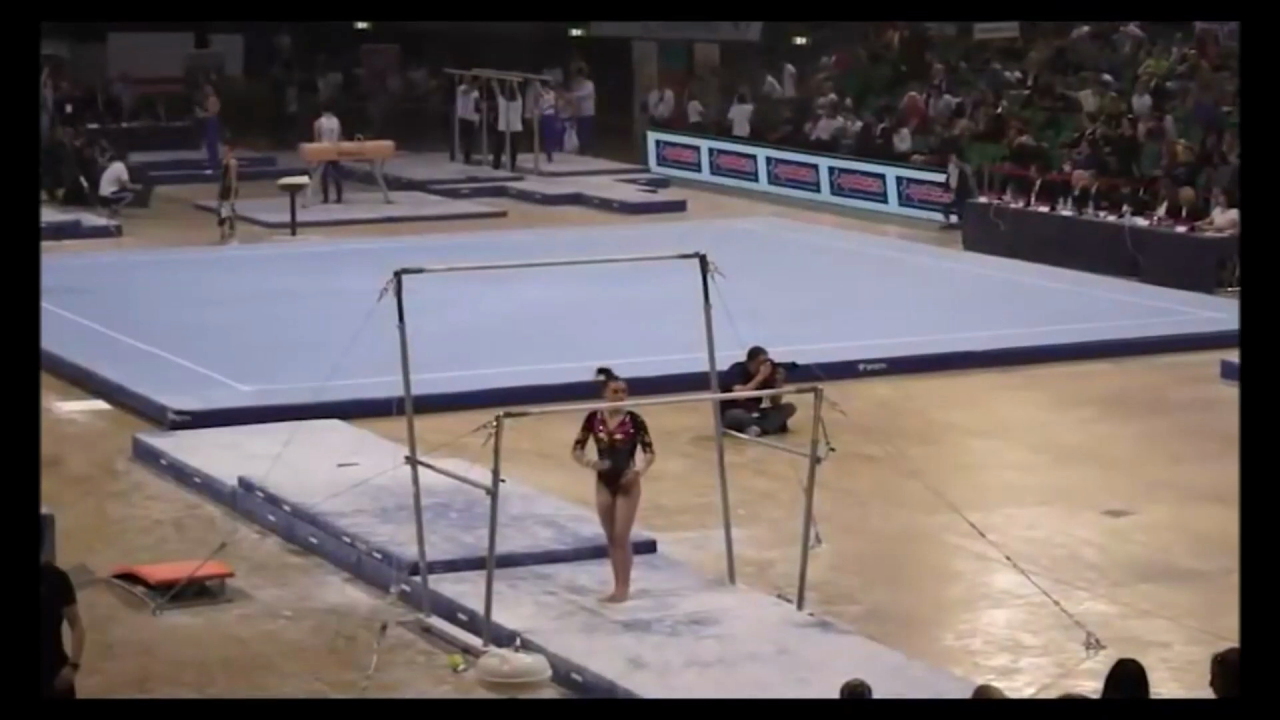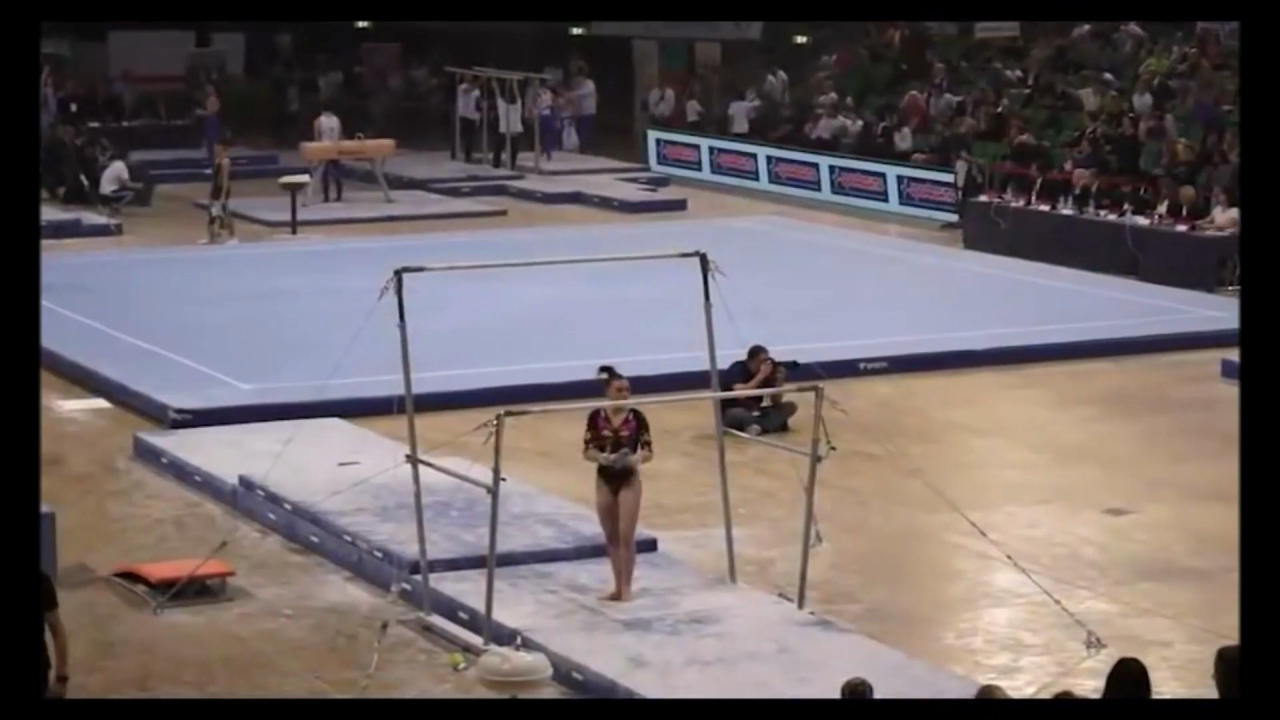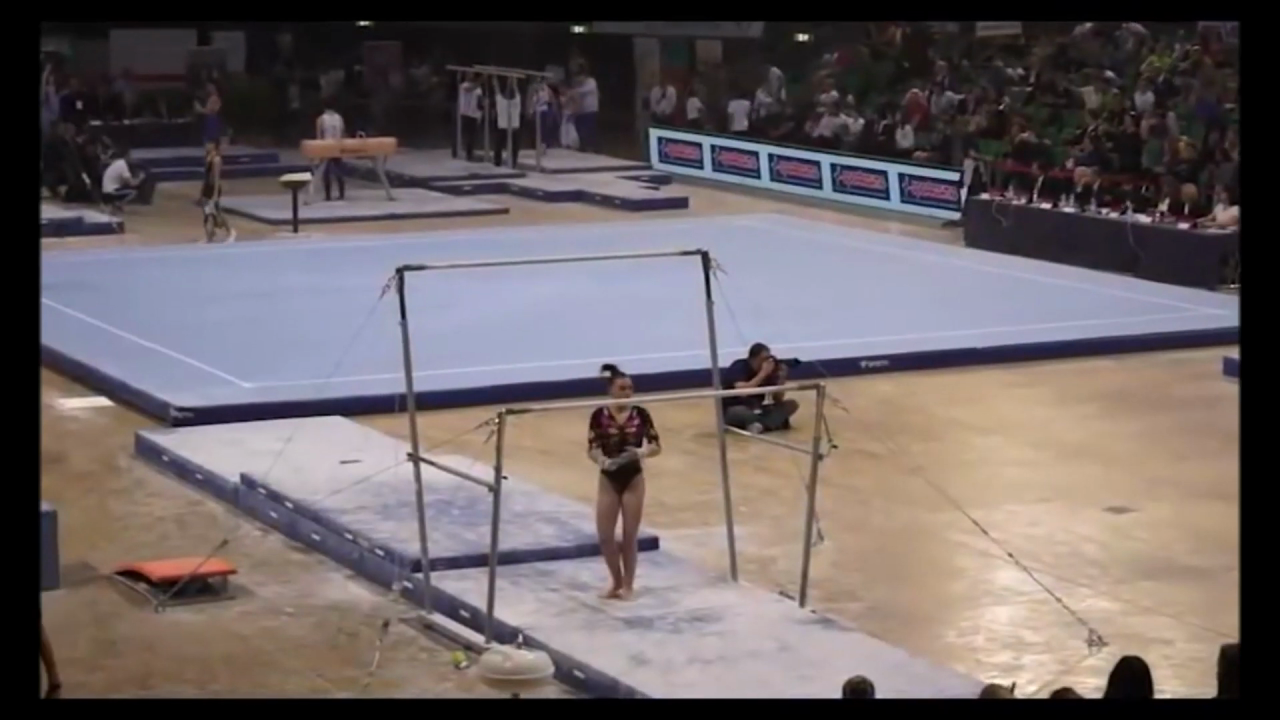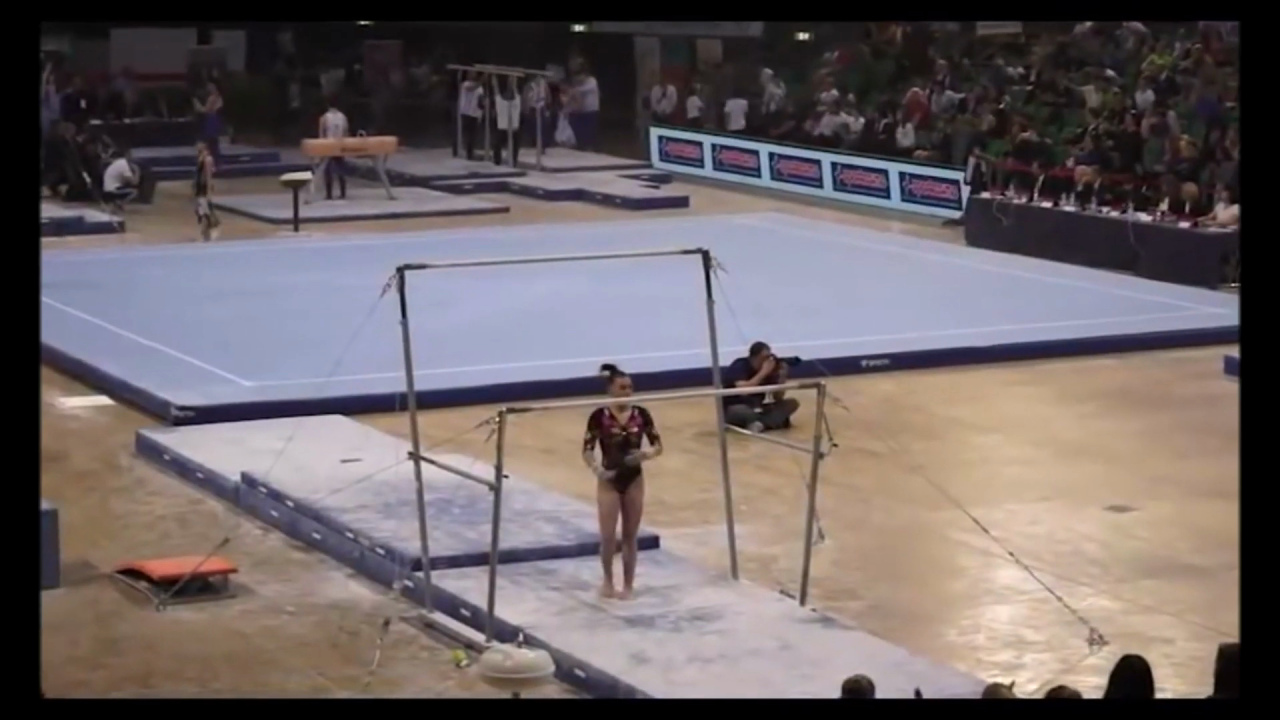
dt=0.2s
person 1, frame 1
left shoulder: (635, 420)
right shoulder: (593, 419)
left elbow: (650, 452)
right elbow: (576, 452)
left wrist: (640, 469)
right wrist: (591, 463)
left hip: (628, 483)
right hip: (604, 484)
left knee: (622, 537)
right knee: (612, 539)
left ankle: (623, 588)
right ankle: (617, 588)
person 1, frame 2
left shoulder: (637, 417)
right shoulder: (596, 417)
left elbow: (648, 452)
right elbow: (587, 451)
left wrist: (634, 459)
right wrist: (605, 458)
left hip: (629, 481)
right hip: (605, 481)
left knee: (626, 537)
right knee: (611, 539)
left ankle: (626, 587)
right ankle: (617, 587)
person 1, frame 3
left shoulder: (641, 414)
right shoulder: (599, 416)
left elbow: (656, 446)
right elbow: (592, 449)
left wrist: (640, 452)
right wrist: (603, 461)
left hip: (634, 479)
right hip: (608, 481)
left knee: (630, 537)
right knee: (604, 536)
left ankle: (628, 586)
right ankle: (616, 580)
person 1, frame 4
left shoulder: (641, 414)
right shoulder: (599, 416)
left elbow: (658, 445)
right elbow: (587, 450)
left wrist: (648, 453)
right wrist: (596, 468)
left hip: (635, 480)
right hip: (609, 481)
left knee: (630, 537)
right knee: (608, 537)
left ankle: (628, 585)
right ankle: (607, 580)
